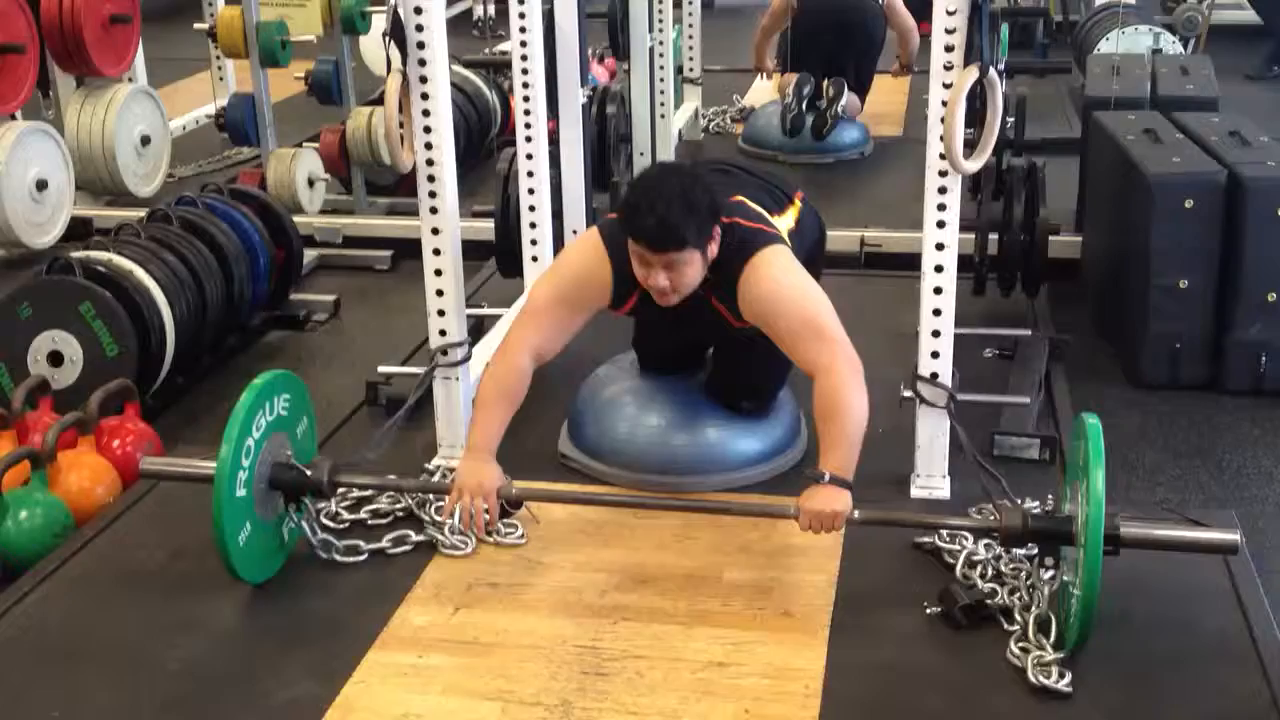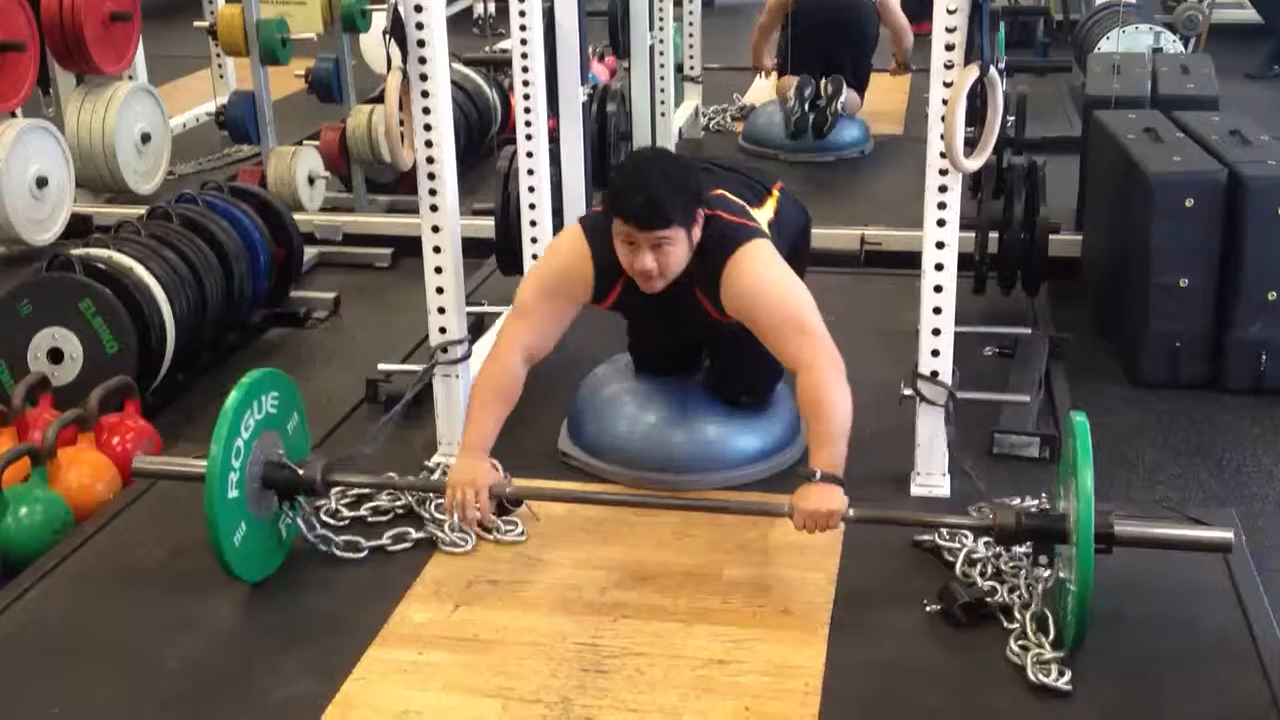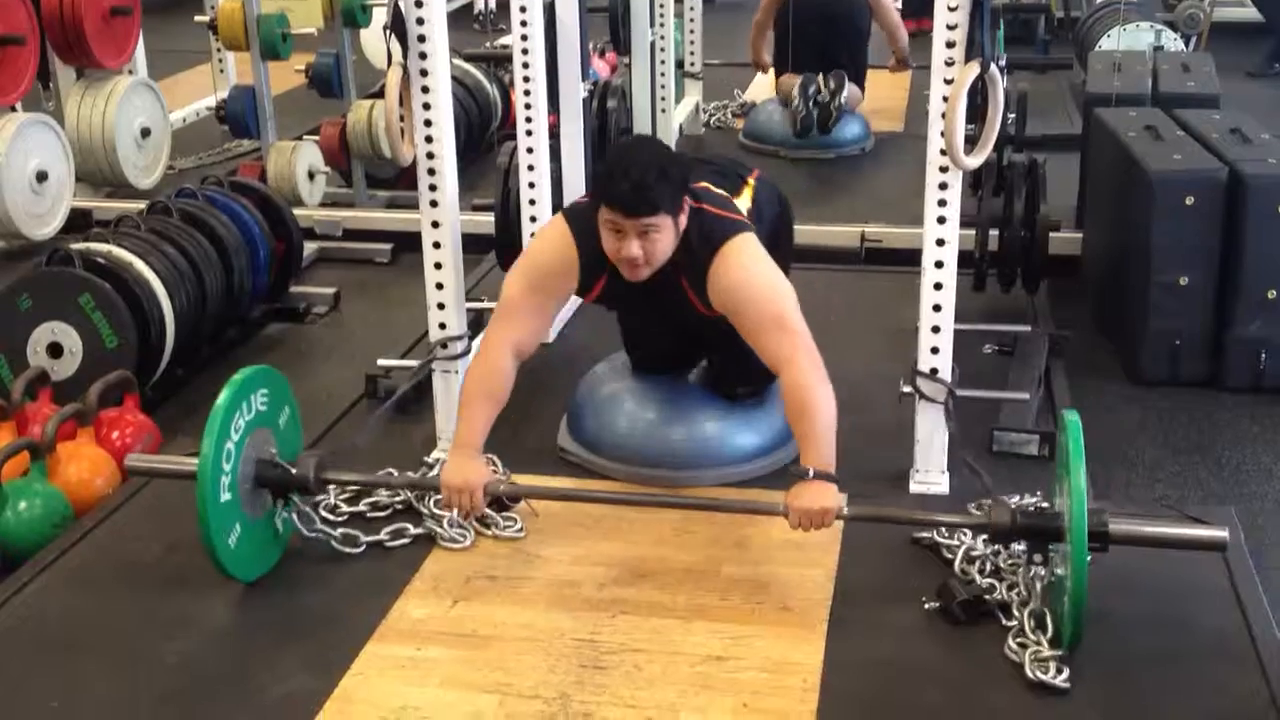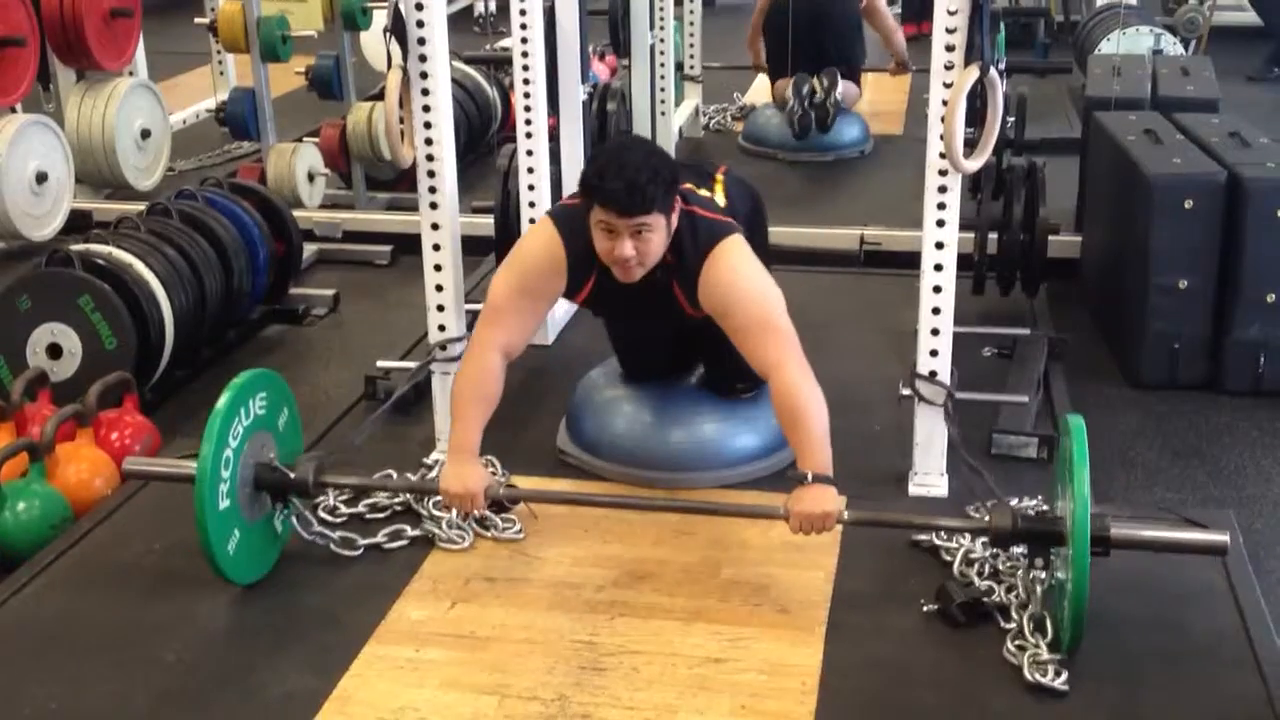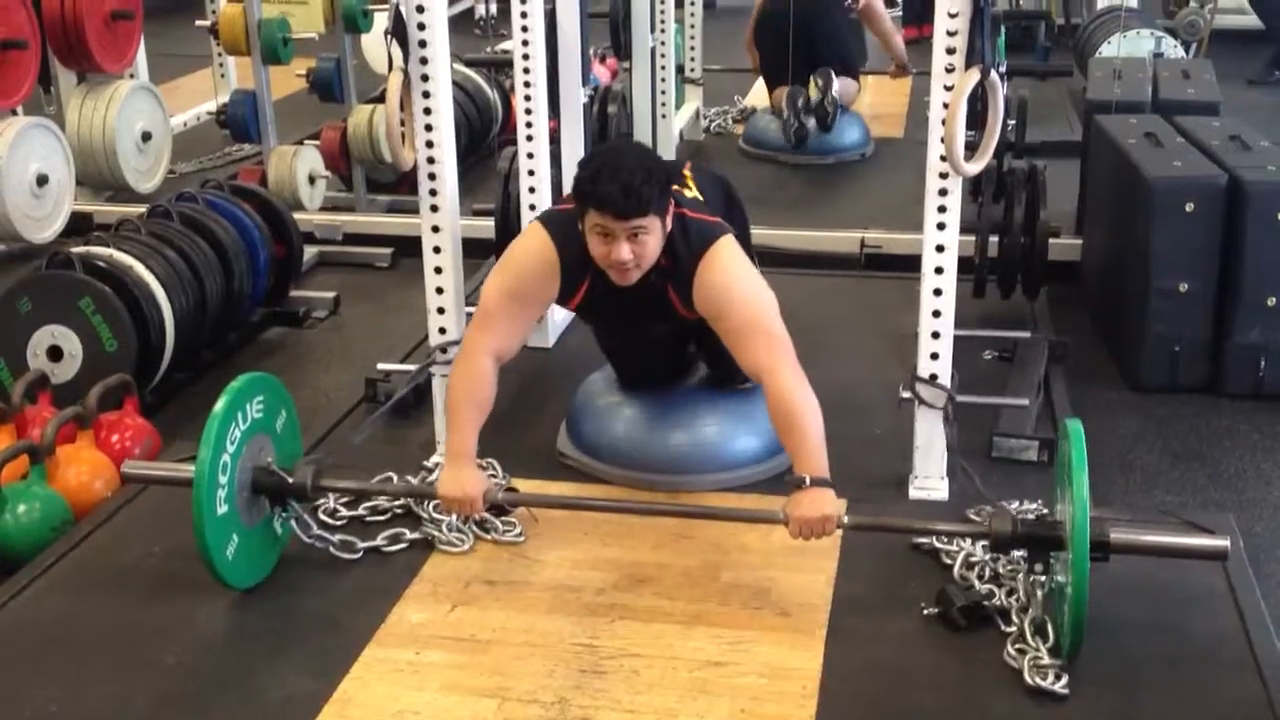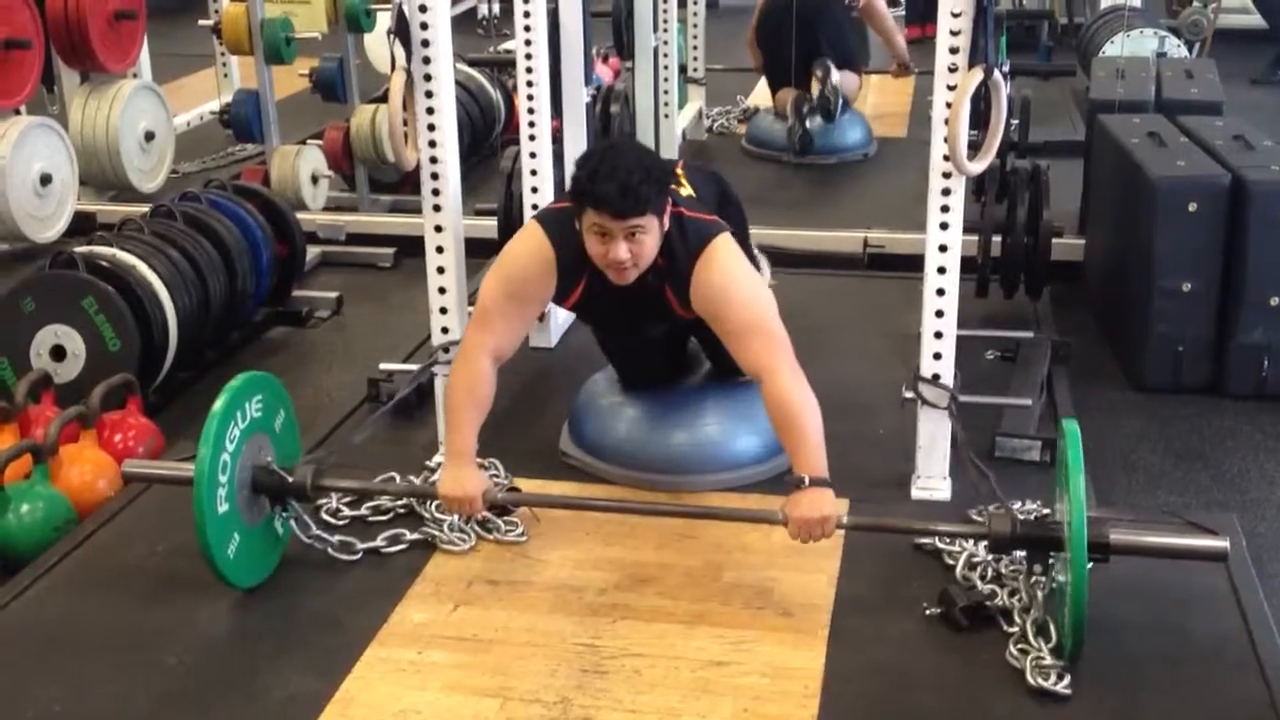
dt=0.2s
person 1, frame 1
left shoulder: (765, 269)
right shoulder: (601, 255)
left elbow: (839, 367)
right elbow: (522, 350)
left wrist: (833, 481)
right wrist: (478, 457)
left knee: (744, 398)
right knee: (660, 366)
right ankle: (706, 342)
person 1, frame 2
left shoulder: (747, 261)
right shoulder: (584, 248)
left elbow: (820, 364)
right elbow: (515, 349)
left wrist: (824, 478)
right wrist: (473, 455)
left knee: (742, 392)
right knee: (658, 368)
right ankle: (699, 339)
person 1, frame 3
left shoulder: (732, 254)
right shoulder: (568, 239)
left elbow: (799, 362)
right elbow: (504, 346)
left wrist: (817, 477)
right wrist: (466, 453)
left knee: (740, 386)
right knee: (656, 367)
right ankle: (695, 336)
person 1, frame 4
left shoulder: (720, 255)
right shoulder: (554, 242)
left elbow: (784, 366)
right elbow: (490, 347)
left wrist: (816, 480)
right wrist: (463, 457)
left knee: (736, 383)
right knee: (648, 373)
right ankle: (686, 343)
person 1, frame 5
left shoulder: (712, 256)
right shoulder: (546, 246)
left elbow: (778, 369)
right elbow: (482, 351)
left wrist: (813, 484)
right wrist: (460, 461)
left knee: (735, 372)
right knee: (645, 378)
person 1, frame 6
left shoulder: (711, 255)
right shoulder: (542, 247)
left elbow: (778, 368)
right elbow: (480, 351)
left wrist: (811, 484)
right wrist: (459, 461)
left knee: (738, 364)
right knee: (647, 377)
left ankle: (754, 283)
